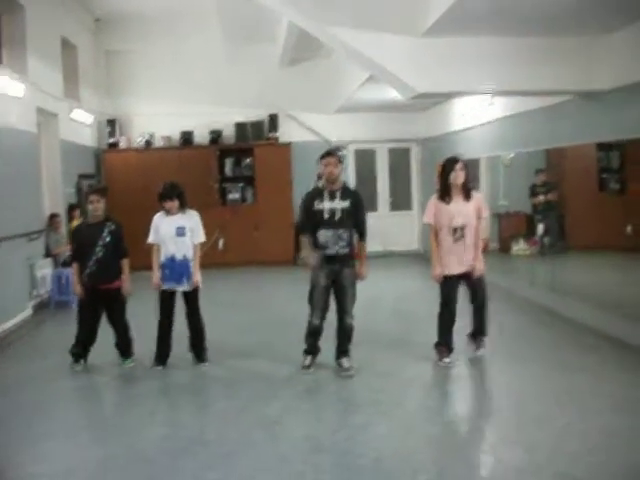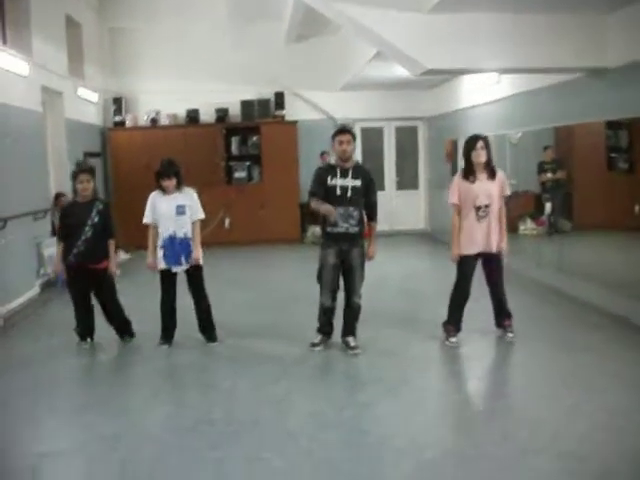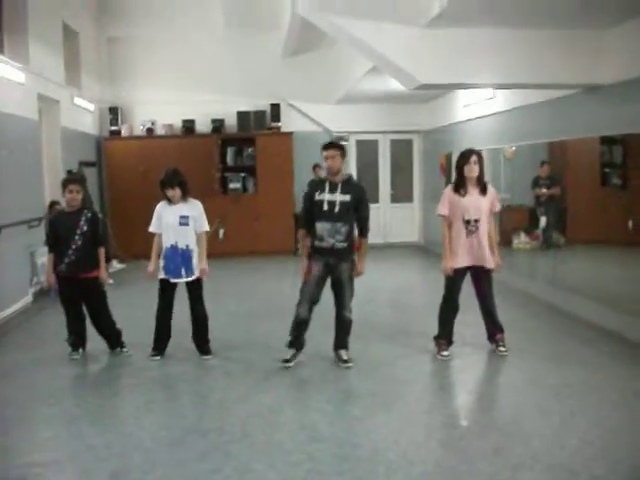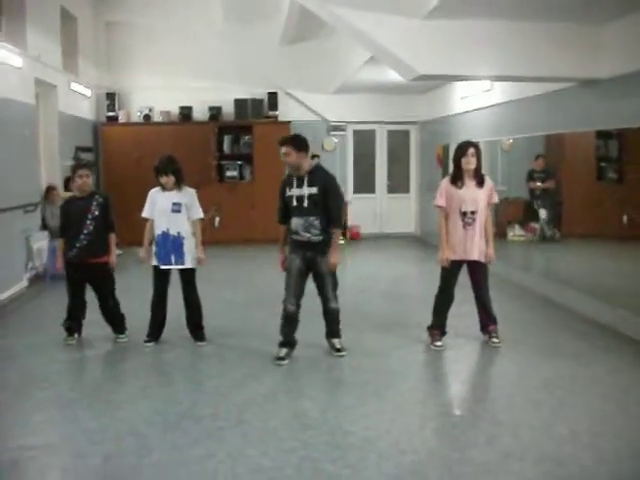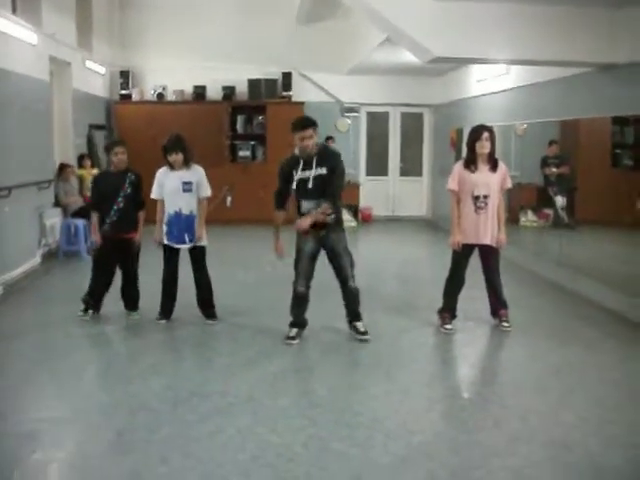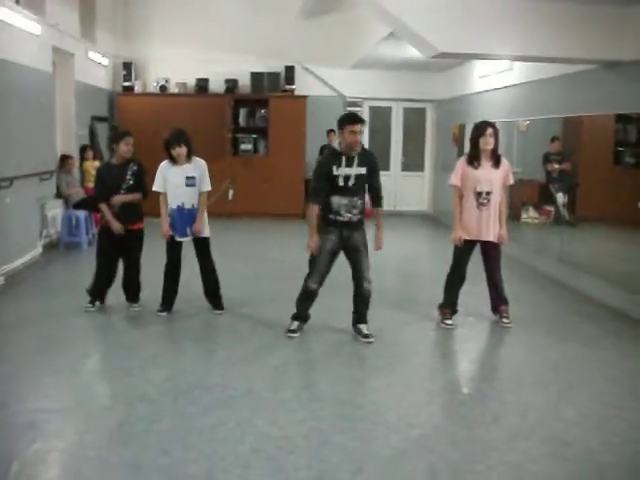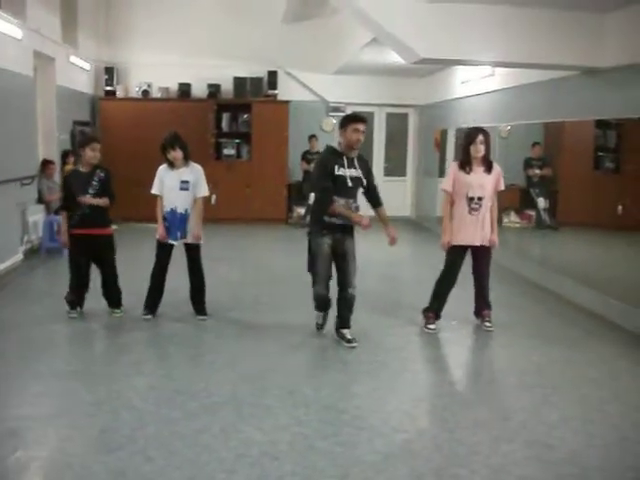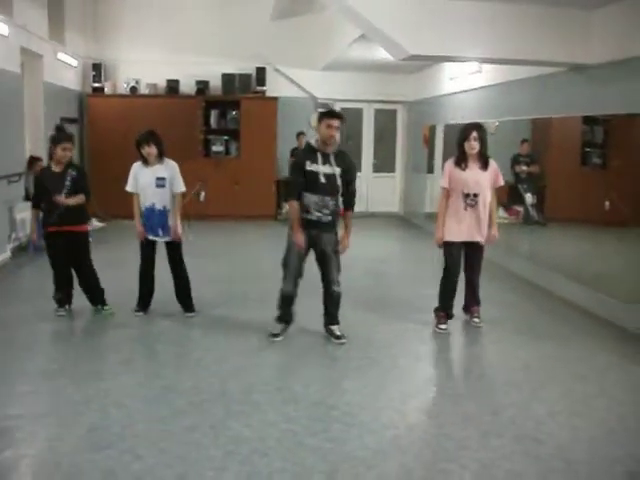
dt=0.4s
person 1, frame 1
left shoulder: (352, 197)
right shoulder: (311, 198)
left elbow: (361, 232)
right elbow: (304, 230)
left wrist: (362, 263)
right wrist: (307, 251)
left hip: (346, 264)
right hip: (321, 264)
left knee: (346, 313)
right knee: (317, 312)
left ankle: (343, 355)
right ankle: (311, 352)
person 1, frame 2
left shoulder: (364, 175)
right shoulder: (323, 173)
left elbow: (371, 212)
right elbow: (312, 199)
left wrist: (372, 243)
right wrist: (323, 207)
left hip: (355, 243)
right hip: (330, 243)
left knee: (354, 292)
right knee: (327, 291)
left ankle: (349, 334)
right ankle: (324, 332)
person 1, frame 3
left shoulder: (356, 190)
right shoulder: (314, 188)
left elbow: (363, 228)
right elbow: (305, 224)
left wrist: (361, 259)
right wrist: (304, 257)
left hip: (344, 258)
right hip: (318, 256)
left knee: (344, 307)
right knee: (305, 303)
left ankle: (341, 348)
right ankle: (295, 345)
person 1, frame 4
left shoulder: (325, 179)
right shoulder: (287, 182)
left elbow: (336, 218)
left wrist: (334, 251)
right wrist: (282, 249)
left hip: (322, 249)
right hip: (297, 250)
left knee: (329, 297)
right knee: (291, 300)
left ankle: (334, 337)
right ankle: (287, 343)
person 1, frame 5
left shoulder: (331, 158)
right shoulder: (289, 165)
left elbow: (334, 196)
right elbow: (280, 203)
left wrist: (311, 218)
right wrist: (277, 237)
left hip: (333, 228)
right hip: (306, 231)
left knee: (347, 276)
right knee: (301, 281)
left ankle: (355, 321)
right ankle: (297, 324)
person 1, frame 6
left shoulder: (369, 159)
right shoulder: (328, 160)
left elbow: (376, 196)
right elbow: (315, 198)
left wrist: (379, 230)
right wrist: (313, 232)
left hip: (356, 229)
right hip: (329, 228)
left knee: (363, 278)
right knee: (315, 276)
left ankle: (360, 322)
right ankle: (300, 317)
person 1, frame 7
left shoulder: (363, 163)
right shoulder: (326, 160)
left elbow: (373, 197)
right elbow: (325, 199)
left wrist: (388, 227)
right wrist: (354, 217)
left hip: (346, 233)
right hip: (322, 230)
left knee: (349, 283)
right knee: (321, 279)
left ankle: (342, 326)
right ankle: (322, 310)
person 1, frame 8
left shoulder: (345, 161)
right shoulder: (303, 156)
left elbow: (348, 199)
right elbow: (293, 196)
left wrist: (346, 233)
right wrist: (296, 229)
left hip: (328, 230)
right hip: (301, 227)
left knee: (332, 279)
right knee: (290, 277)
left ankle: (331, 323)
right ankle: (283, 319)
person 2, frame 1
left shoulder: (475, 198)
right shoulder: (437, 201)
left elbow: (480, 230)
right elbow: (433, 235)
left wrist: (479, 258)
right wrist: (436, 264)
left hip: (471, 261)
right hip: (448, 263)
left knee: (480, 300)
right knee: (448, 307)
left ankle: (478, 336)
right ankle: (444, 347)
person 2, frame 2
left shoulder: (498, 177)
right shoulder: (460, 179)
left elbow: (501, 209)
right elbow: (456, 214)
left wrist: (504, 238)
right wrist: (455, 244)
left hip: (492, 242)
right hip: (468, 243)
left knee: (497, 283)
right knee: (462, 285)
left ankle: (504, 321)
right ankle: (451, 326)
person 2, frame 3
left shoulder: (489, 192)
right shoulder: (451, 192)
left elbow: (490, 224)
right elbow: (446, 227)
left wrist: (495, 253)
right wrist: (446, 257)
left hip: (482, 256)
right hip: (457, 257)
left knee: (486, 297)
right knee: (451, 299)
left ankle: (496, 336)
right ankle: (443, 340)
person 2, frame 4
left shoulder: (486, 184)
right shoulder: (448, 184)
left elbow: (488, 216)
right elbow: (443, 218)
left wrist: (490, 245)
right wrist: (443, 248)
left hip: (478, 248)
right hip: (454, 249)
left knee: (482, 290)
right knee: (446, 290)
left ankle: (490, 327)
right ankle: (436, 330)
person 2, frame 5
left shoulder: (499, 168)
right shoulder: (461, 168)
left elbow: (500, 201)
right elbow: (455, 202)
left wrist: (502, 230)
right wrist: (454, 232)
left hip: (490, 233)
right hip: (465, 233)
left knee: (493, 274)
right knee: (457, 274)
left ankle: (500, 311)
right ankle: (447, 313)
person 2, frame 6
left shoulder: (502, 165)
right shoulder: (464, 163)
left elbow: (502, 198)
right elbow: (457, 198)
left wrist: (503, 227)
right wrist: (456, 227)
left hip: (491, 229)
right hip: (467, 229)
left knee: (494, 270)
right knee: (458, 270)
left ankle: (501, 307)
right ankle: (447, 308)
person 2, frame 7
left shoulder: (494, 170)
right shoulder: (456, 169)
left elbow: (493, 203)
right elbow: (448, 203)
left wrist: (495, 232)
right wrist: (446, 232)
left hip: (483, 234)
right hip: (459, 233)
left knee: (482, 275)
right knee: (449, 274)
left ankle: (483, 312)
right ankle: (431, 313)
person 2, frame 8
left shoulder: (491, 167)
right shoulder: (452, 165)
left elbow: (492, 197)
right elbow: (444, 198)
left wrist: (494, 225)
right wrist: (439, 228)
left hip: (478, 229)
right hip: (454, 229)
left knee: (473, 271)
right knee: (451, 271)
left ankle: (472, 307)
right ankle: (443, 312)
person 3, frame 1
left shoulder: (192, 217)
right shoulder: (158, 219)
left elbow: (197, 246)
right elbow: (156, 248)
left wrist: (196, 272)
right wrist: (155, 273)
left hip: (188, 275)
right hip: (166, 276)
left knee: (193, 314)
right knee: (165, 316)
left ankle: (199, 352)
right ankle: (161, 356)
person 3, frame 2
left shoulder: (189, 195)
right shoulder: (154, 198)
left elbow: (196, 224)
right elbow: (152, 228)
left wrist: (197, 249)
right wrist: (151, 254)
left hip: (189, 253)
right hip: (166, 255)
left knee: (199, 293)
right knee: (167, 296)
left ankle: (209, 331)
right ankle: (167, 335)
person 3, frame 3
left shoulder: (195, 206)
right shoulder: (161, 208)
left elbow: (201, 235)
right elbow: (158, 237)
left wrist: (203, 261)
right wrist: (153, 262)
left hip: (191, 265)
right hip: (167, 266)
left knee: (197, 305)
right knee: (164, 306)
left ankle: (203, 345)
right ankle: (159, 347)
person 3, frame 4
left shoulder: (189, 194)
right shoulder: (154, 194)
left elbow: (196, 223)
right elbow: (150, 222)
left wrist: (199, 248)
right wrist: (145, 248)
left hip: (185, 251)
right hip: (161, 253)
left knee: (190, 292)
right knee: (159, 293)
left ankle: (197, 331)
right ankle: (154, 332)
person 3, frame 5
left shoulder: (197, 172)
right shoulder: (162, 174)
left elbow: (203, 202)
right elbow: (160, 204)
left wrist: (201, 228)
right wrist: (158, 229)
left hip: (193, 230)
right hip: (170, 231)
left knee: (200, 270)
right knee: (169, 271)
left ankle: (208, 309)
right ankle: (166, 310)
person 3, frame 6
left shoulder: (199, 165)
right shoulder: (164, 167)
left elbow: (203, 195)
right elbow: (163, 196)
left wrist: (199, 221)
right wrist: (164, 222)
left hip: (197, 223)
right hip: (174, 224)
left knee: (206, 261)
right knee: (172, 263)
left ankle: (215, 300)
right ankle: (167, 302)
person 3, frame 7
left shoulder: (195, 170)
right shoulder: (162, 171)
left elbow: (200, 201)
right elbow: (159, 199)
left wrist: (198, 227)
right wrist: (160, 225)
left hip: (189, 228)
right hip: (167, 227)
left knee: (195, 266)
right knee: (159, 266)
left ankle: (199, 305)
right ankle: (150, 306)
person 3, frame 8
left shoulder: (170, 166)
right shoulder: (137, 168)
left elbow: (177, 197)
right elbow: (135, 197)
left wrist: (175, 223)
right wrist: (137, 223)
left hip: (169, 224)
right hip: (147, 225)
left knee: (177, 263)
right knee: (146, 264)
left ankle: (187, 303)
right ankle: (143, 302)
person 4, frame 1
left shoulder: (114, 226)
right shoulder: (80, 230)
left elbow: (123, 255)
right elbow: (75, 259)
left wrist: (126, 279)
right wrist: (76, 282)
left hip: (112, 284)
right hip: (88, 285)
left knee: (119, 321)
right knee: (86, 322)
left ankle: (126, 354)
right ankle: (79, 356)
person 4, frame 2
left shoulder: (101, 206)
right shoulder: (67, 209)
left elbow: (110, 236)
right elbow: (62, 238)
left wrist: (112, 260)
right wrist: (59, 262)
left hip: (99, 263)
right hip: (75, 265)
left knee: (109, 300)
right knee: (81, 302)
left ankle: (126, 332)
right ankle: (85, 335)
person 4, frame 3
left shoulder: (91, 215)
right shoulder: (56, 219)
left elbow: (99, 244)
right elbow: (52, 249)
left wrist: (103, 268)
right wrist: (50, 272)
left hip: (90, 273)
right hip: (66, 275)
left knee: (100, 310)
right knee: (72, 312)
left ankle: (116, 342)
right ankle: (77, 345)
person 4, frame 4
left shoulder: (101, 200)
right shoulder: (67, 204)
left elbow: (110, 229)
right elbow: (62, 234)
left wrist: (113, 254)
right wrist: (60, 257)
left hip: (100, 258)
right hip: (75, 260)
left knee: (107, 296)
right knee: (75, 297)
left ankle: (119, 329)
right ankle: (73, 330)
person 4, frame 5
left shoulder: (134, 177)
right shoulder: (100, 179)
left elbow: (140, 207)
right elbow: (94, 208)
left wrist: (140, 231)
right wrist: (95, 232)
left hip: (129, 234)
right hip: (106, 234)
left knee: (130, 272)
right knee: (101, 272)
left ankle: (132, 306)
right ankle: (91, 305)
person 4, frame 6
left shoulder: (137, 167)
right shoulder: (104, 170)
left elbow: (143, 194)
right elbow: (100, 200)
left wrist: (123, 198)
right wrist: (112, 221)
left hip: (134, 225)
right hip: (110, 225)
left knee: (132, 264)
right knee: (105, 263)
left ankle: (133, 298)
right ankle: (96, 297)
person 4, frame 7
left shoulder: (103, 174)
right shoulder: (71, 177)
left elbow: (109, 200)
right elbow: (65, 207)
left wrist: (91, 201)
right wrist: (63, 231)
left hip: (101, 230)
right hip: (77, 232)
left knee: (108, 269)
right knee: (78, 270)
left ankle: (115, 303)
right ankle: (75, 303)
person 4, frame 8
left shoulder: (77, 172)
right shoulder: (42, 175)
left elbow: (84, 196)
right elbow: (36, 204)
left wrist: (67, 200)
right wrist: (34, 228)
left hip: (77, 228)
right hip: (53, 229)
left knee: (84, 267)
right knee: (59, 268)
left ankle: (99, 301)
right ankle: (63, 302)
